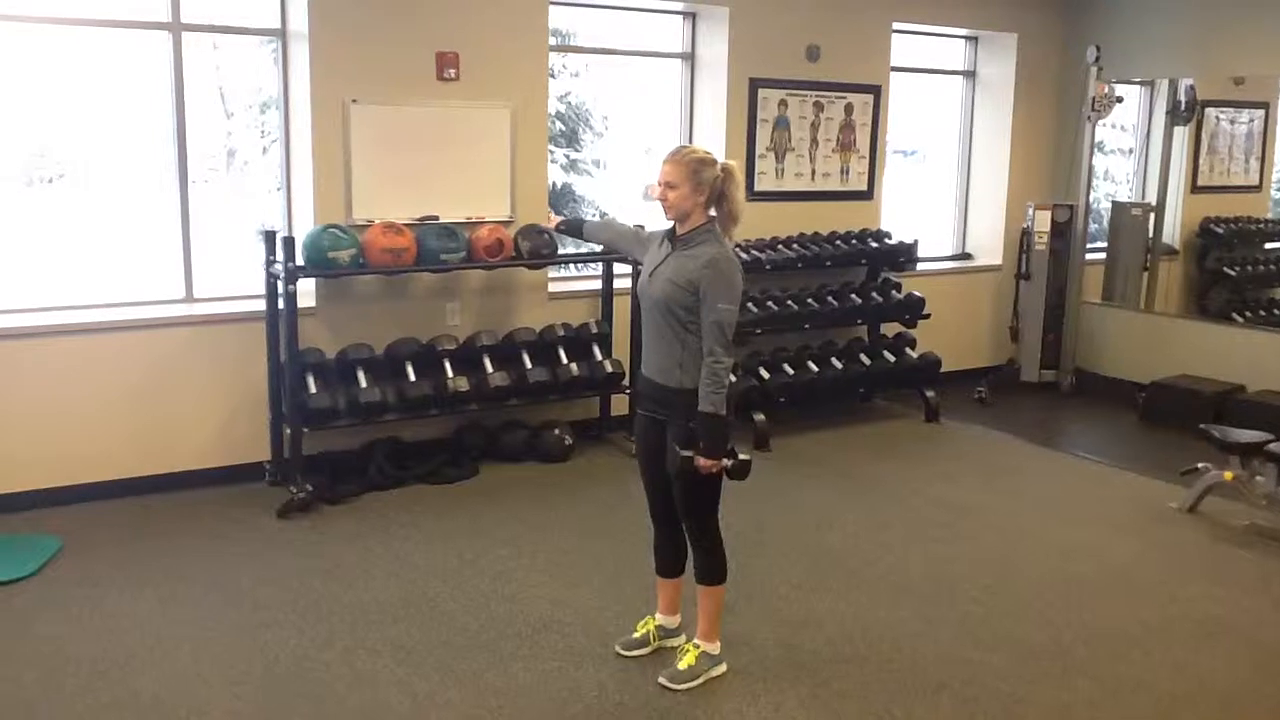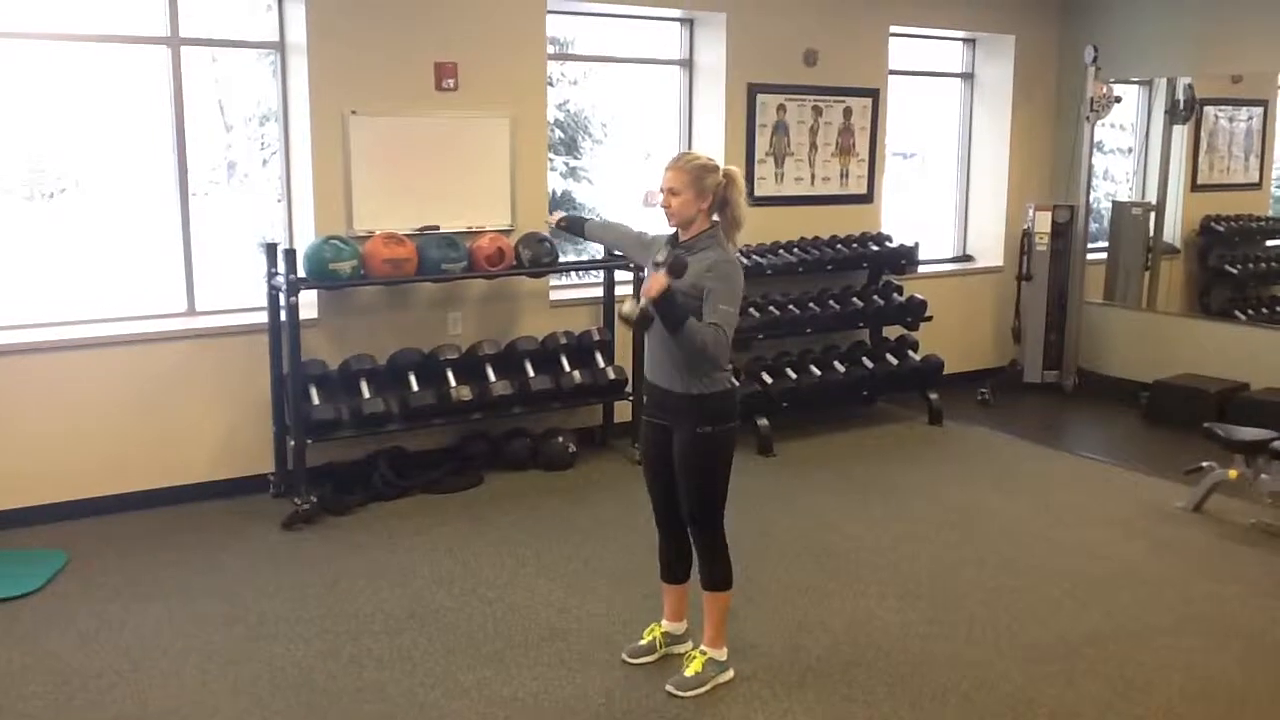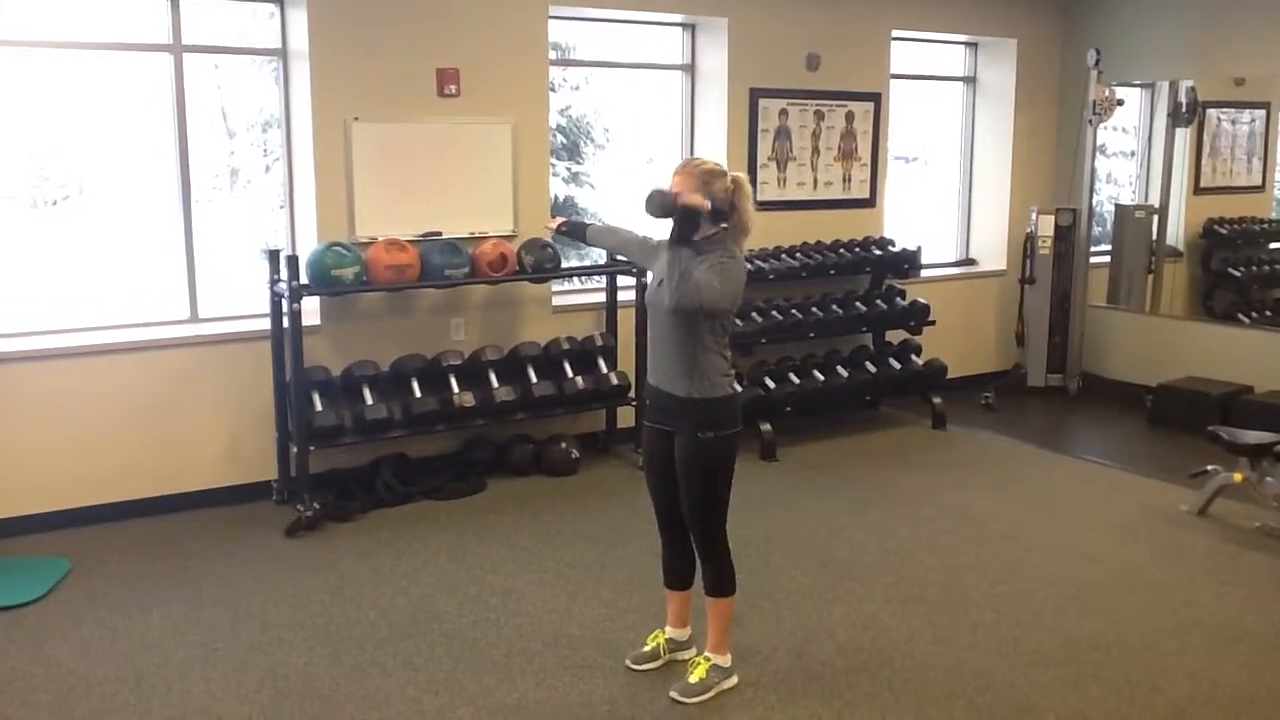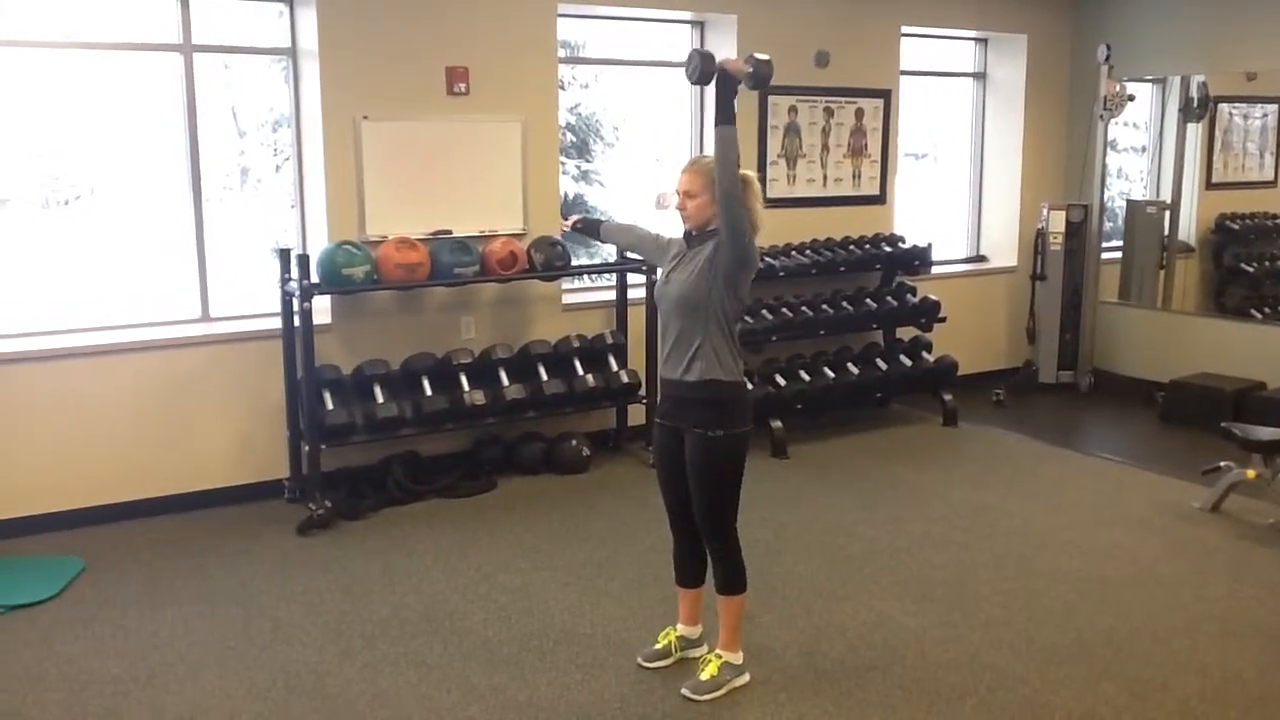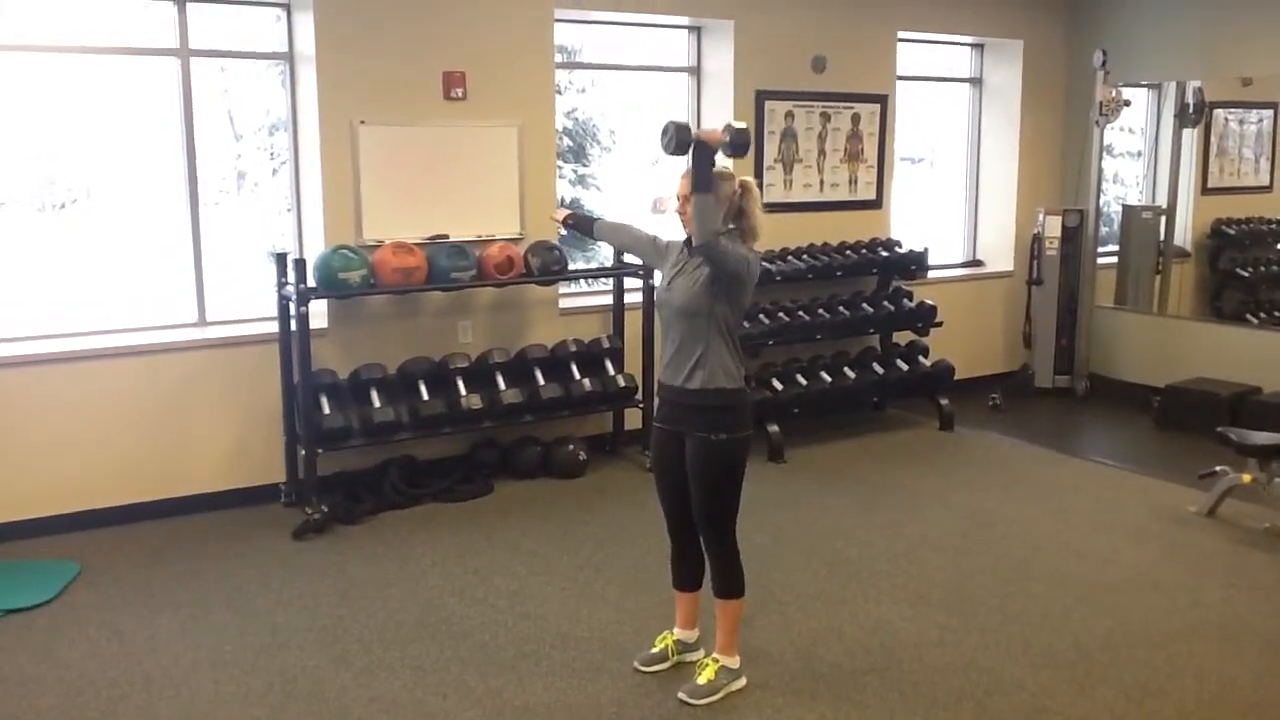
dt=1s
person 1, frame 1
left shoulder: (716, 260)
right shoulder: (660, 244)
left elbow: (718, 354)
right elbow: (618, 234)
left wrist: (711, 433)
right wrist: (568, 225)
left hip: (691, 408)
right hip: (652, 399)
left knee: (698, 523)
right knee: (663, 518)
left ankle: (708, 647)
right ankle: (666, 622)
person 1, frame 2
left shoulder: (720, 264)
right shoulder: (664, 246)
left elbow: (716, 346)
right elbow: (620, 236)
left wrist: (668, 302)
right wrist: (569, 222)
left hip: (703, 412)
right hip: (660, 404)
left knee: (704, 528)
right knee: (668, 524)
left ankle: (715, 653)
right ankle: (672, 629)
person 1, frame 3
left shoulder: (724, 264)
right shoulder: (668, 250)
left elbow: (682, 298)
right elbow: (621, 239)
left wrist: (686, 226)
right wrist: (569, 227)
left hip: (706, 416)
right hip: (661, 407)
left knee: (707, 534)
right knee: (671, 530)
left ankle: (719, 659)
right ankle: (675, 635)
person 1, frame 4
left shoulder: (733, 253)
right shoulder: (677, 250)
left elbow: (731, 182)
right elbow: (631, 236)
left wrist: (726, 98)
right wrist: (582, 224)
left hip: (716, 409)
right hip: (673, 405)
left knee: (717, 533)
right knee: (683, 529)
left ankle: (730, 657)
right ankle: (687, 633)
person 1, frame 5
left shoulder: (737, 260)
right shoulder: (676, 253)
left elbow: (709, 237)
right elbow: (628, 235)
left wrist: (705, 161)
right wrist: (576, 221)
left hip: (718, 414)
right hip: (672, 408)
left knee: (717, 537)
right knee: (680, 532)
left ankle: (727, 660)
right ankle: (684, 635)
